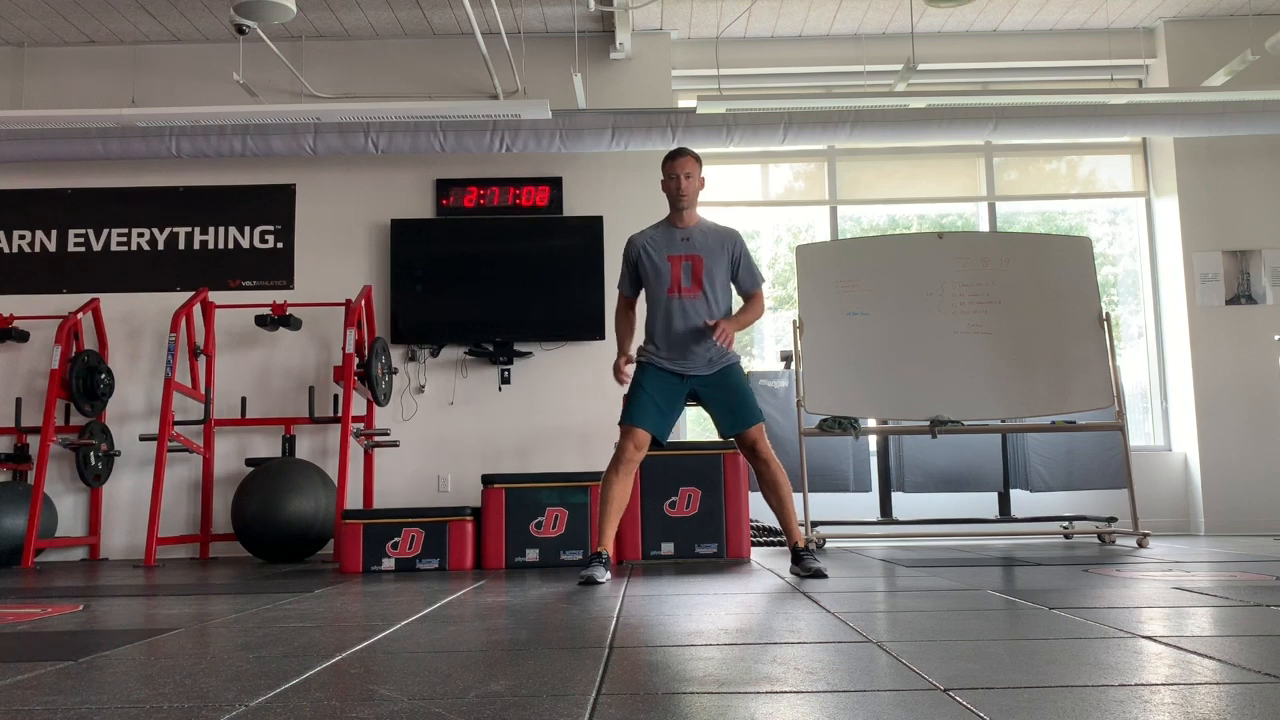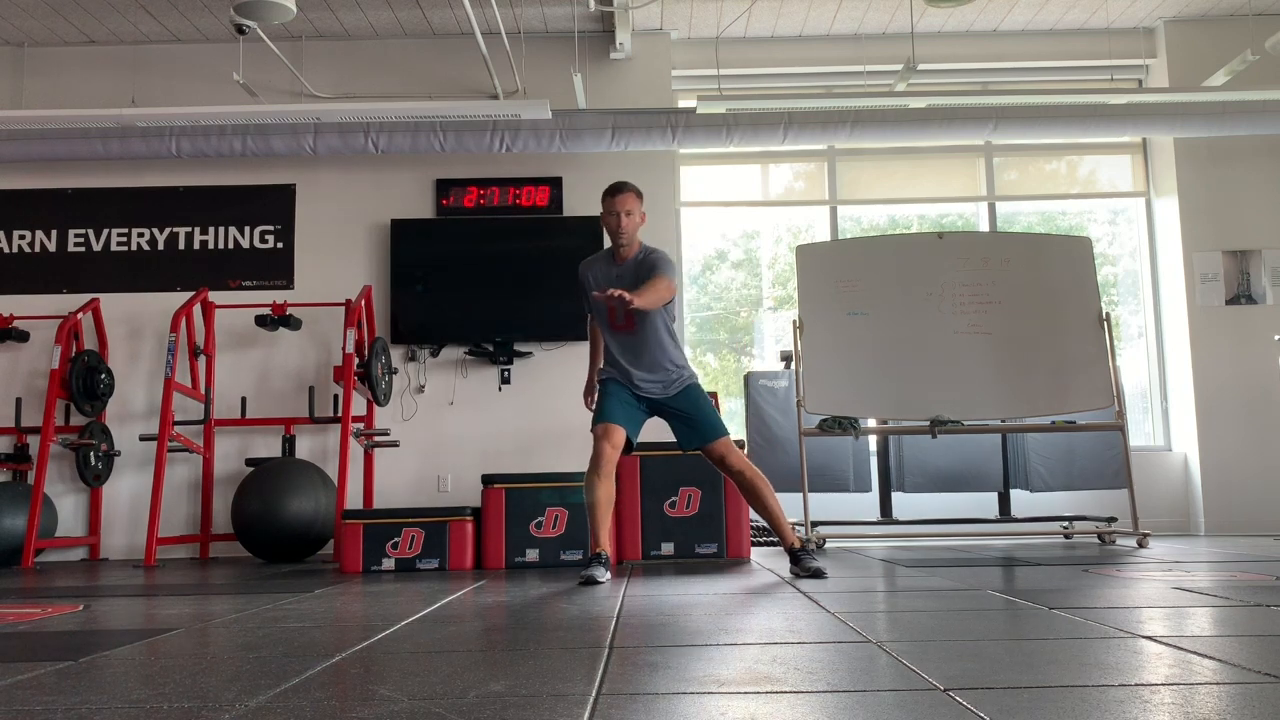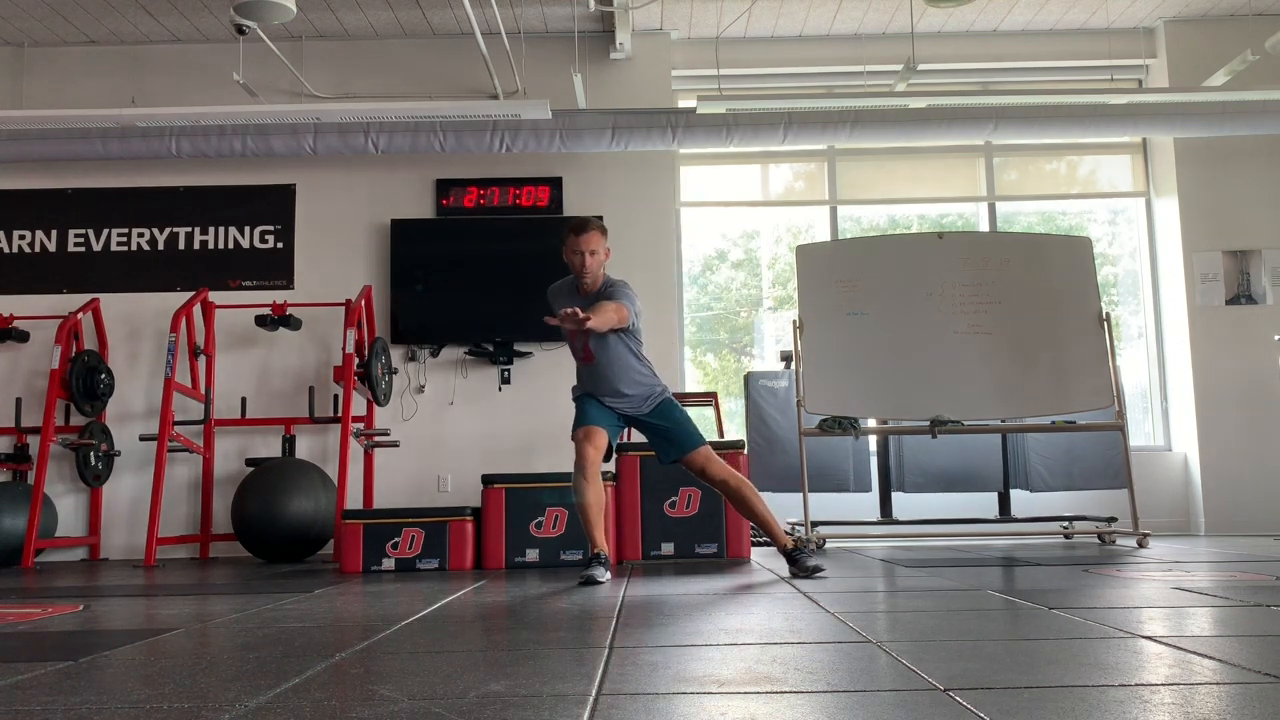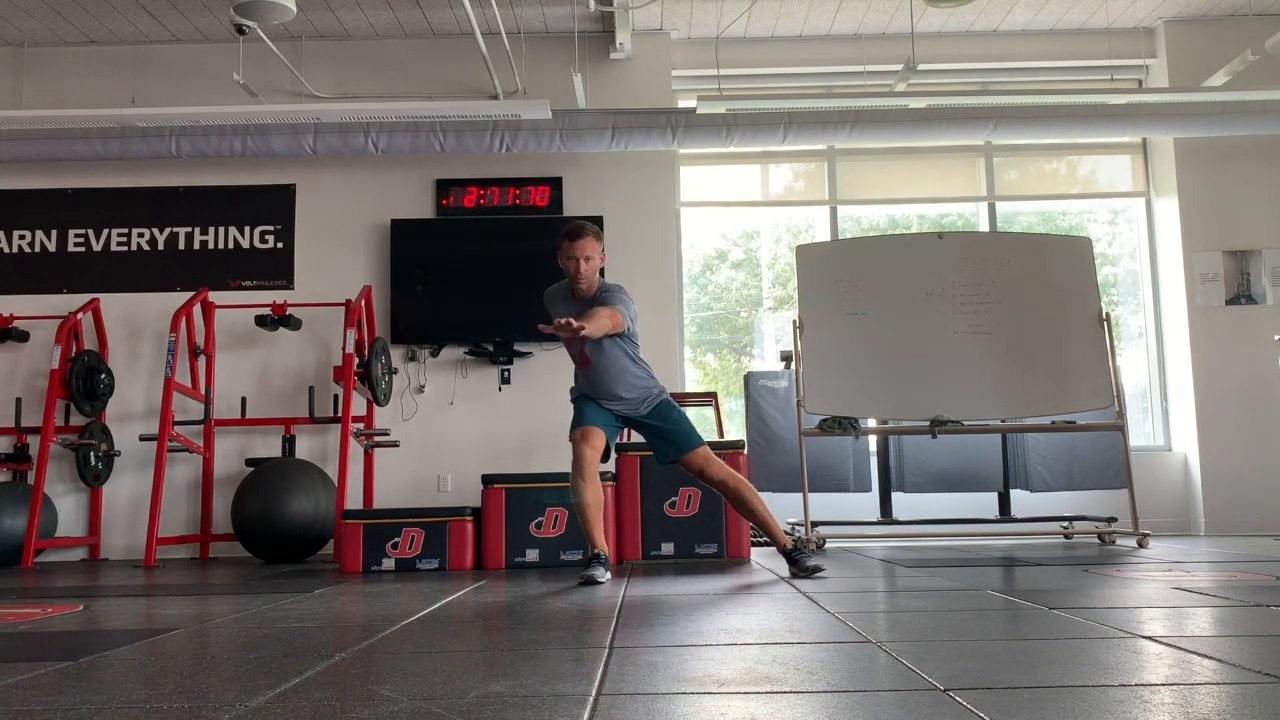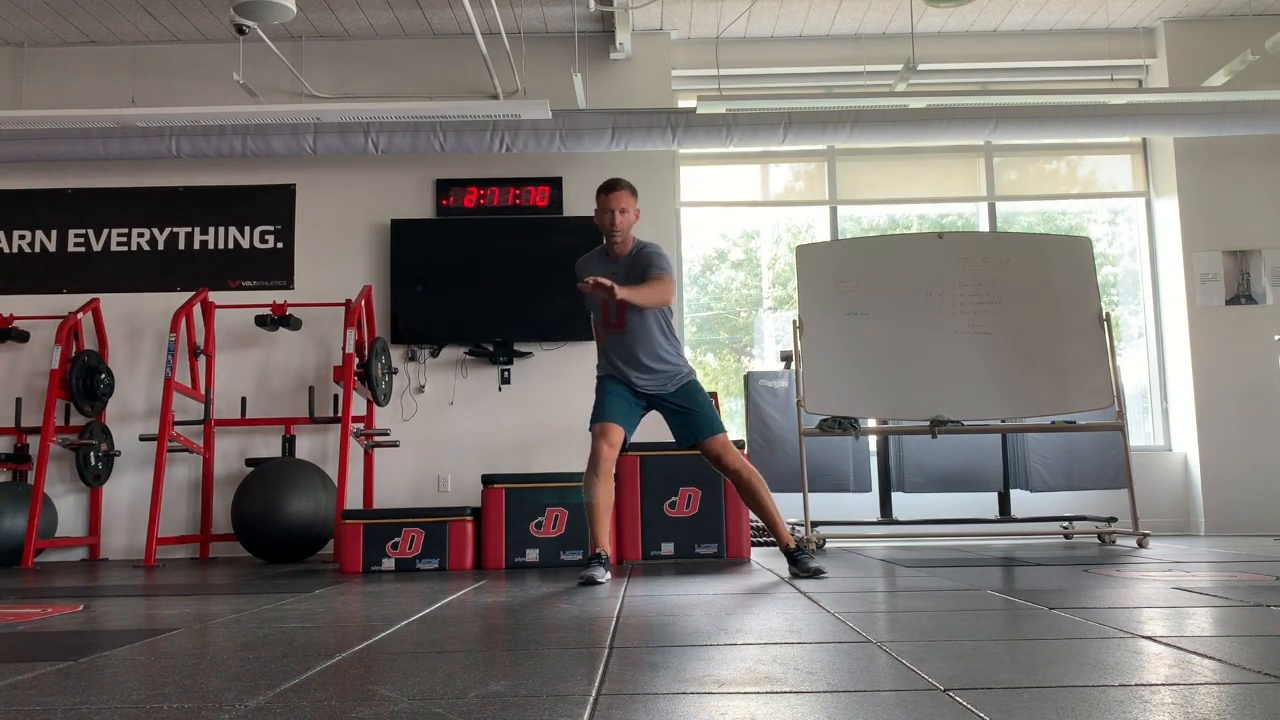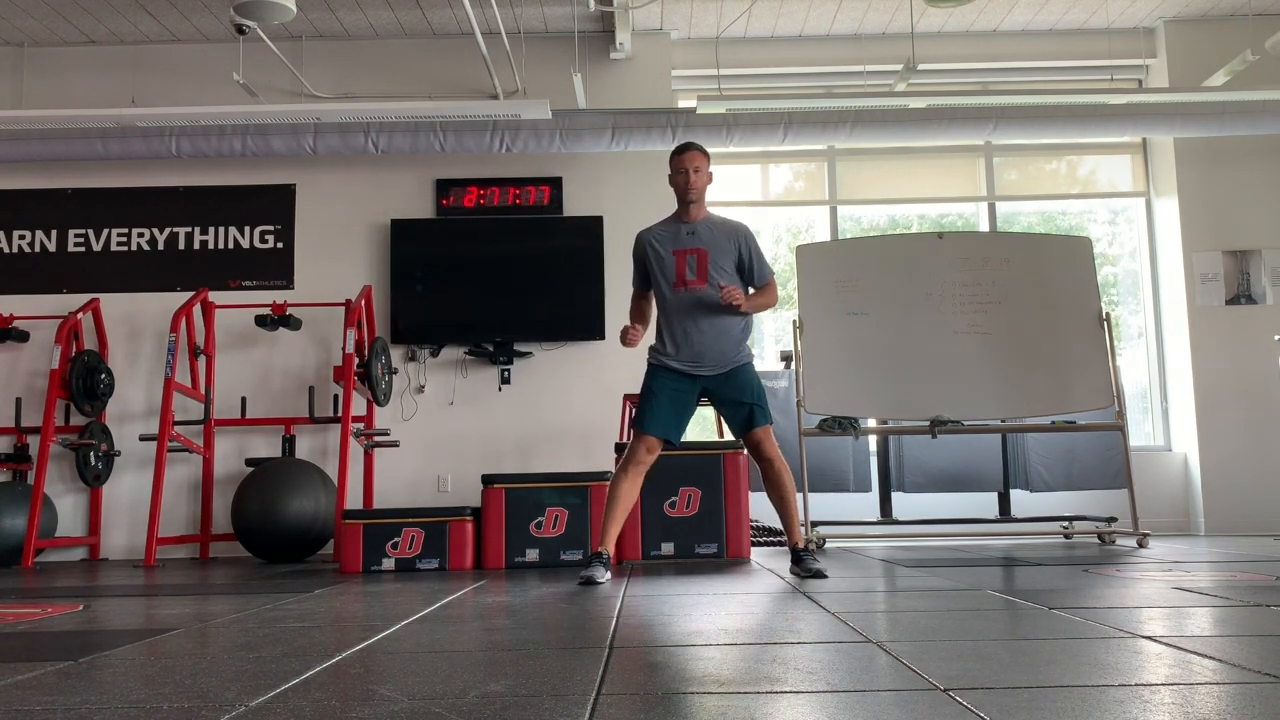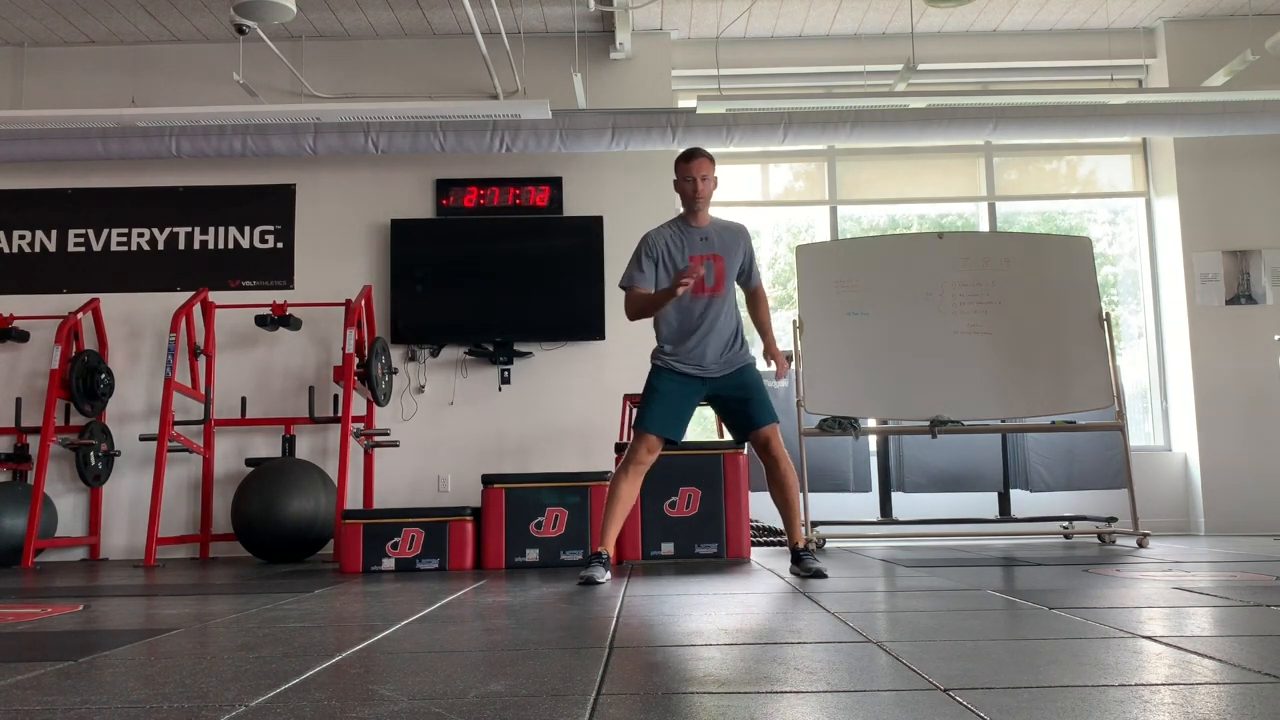
dt=0.7s
person 1, frame 1
left shoulder: (727, 239)
right shoulder: (641, 243)
left elbow: (756, 302)
right elbow: (626, 304)
left wrist: (731, 324)
right wrist: (622, 352)
left hip: (718, 363)
right hip: (660, 365)
left knee: (759, 448)
right knee: (629, 450)
left ankle: (799, 548)
right ankle: (602, 555)
person 1, frame 2
left shoulder: (657, 261)
right shoulder: (589, 269)
left elbow: (663, 290)
left wrist: (632, 299)
right wrist: (592, 375)
left hip: (674, 381)
right hip: (620, 381)
left knee: (730, 459)
right knee: (605, 448)
left ankle: (795, 549)
right ankle: (600, 556)
person 1, frame 3
left shoulder: (620, 293)
right shoulder: (557, 294)
left elbow: (608, 314)
left wrist: (585, 319)
left hip: (648, 396)
right hip: (597, 397)
left knee: (713, 469)
right knee: (587, 450)
left ankle: (789, 548)
right ankle: (599, 557)
person 1, frame 4
left shoulder: (615, 297)
right shoulder: (553, 298)
left elbow: (602, 321)
left wrist: (580, 327)
left hip: (646, 398)
right hip: (595, 399)
left knee: (712, 469)
right knee: (584, 450)
left ankle: (788, 547)
right ankle: (598, 557)
person 1, frame 5
left shoulder: (650, 255)
right shoulder: (585, 267)
left elbow: (666, 295)
left wrist: (621, 291)
right wrist: (603, 373)
left hip: (672, 378)
right hip: (620, 379)
left knee: (727, 458)
right knee: (603, 449)
left ankle: (791, 548)
right ankle: (600, 557)
person 1, frame 6
left shoulder: (735, 234)
right shoulder: (649, 240)
left elbow: (770, 293)
right elbow: (642, 295)
left wrist: (745, 301)
right wrist: (637, 327)
left hip: (731, 362)
right hip: (670, 366)
left knee: (766, 448)
right knee: (639, 454)
left ankle: (799, 549)
right ankle: (602, 555)
person 1, frame 7
left shoulder: (737, 235)
right shoulder: (656, 241)
left elbow: (755, 291)
right elbow: (633, 307)
left wrist: (770, 344)
right wrist: (673, 289)
left hip: (733, 363)
right hip: (675, 367)
left knee: (772, 446)
right knee: (640, 454)
left ankle: (799, 550)
right ankle: (602, 556)
